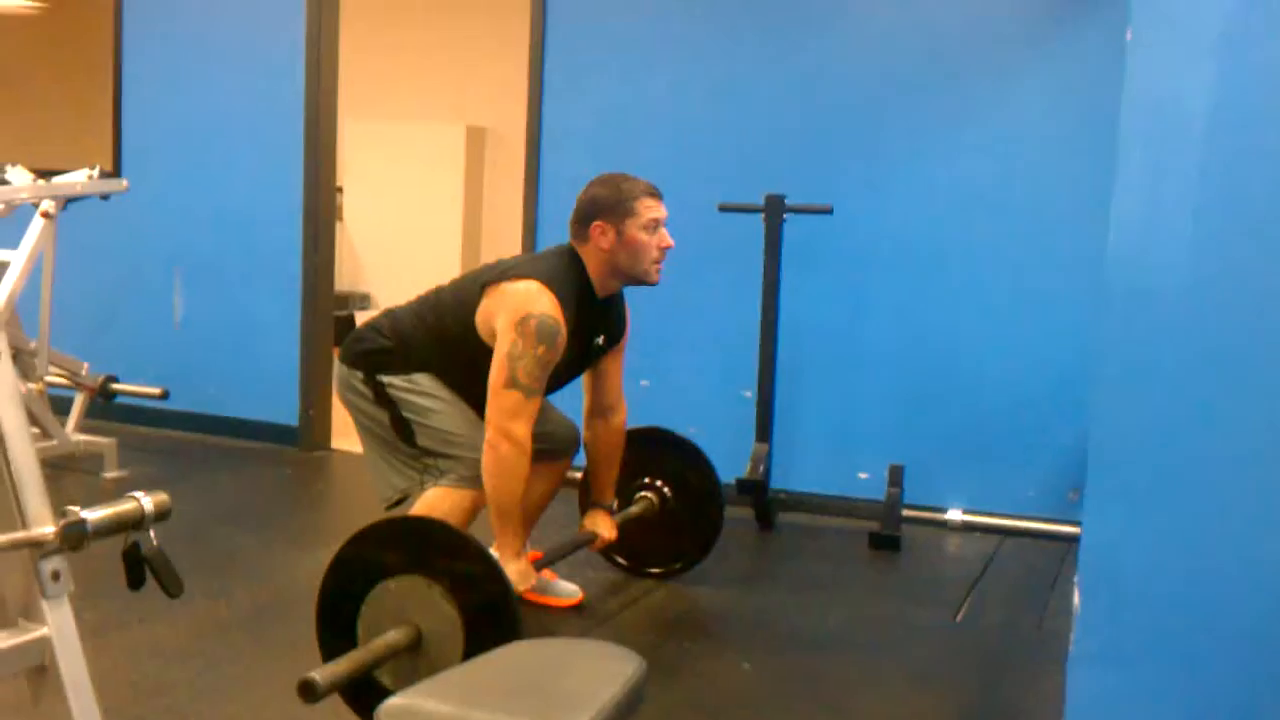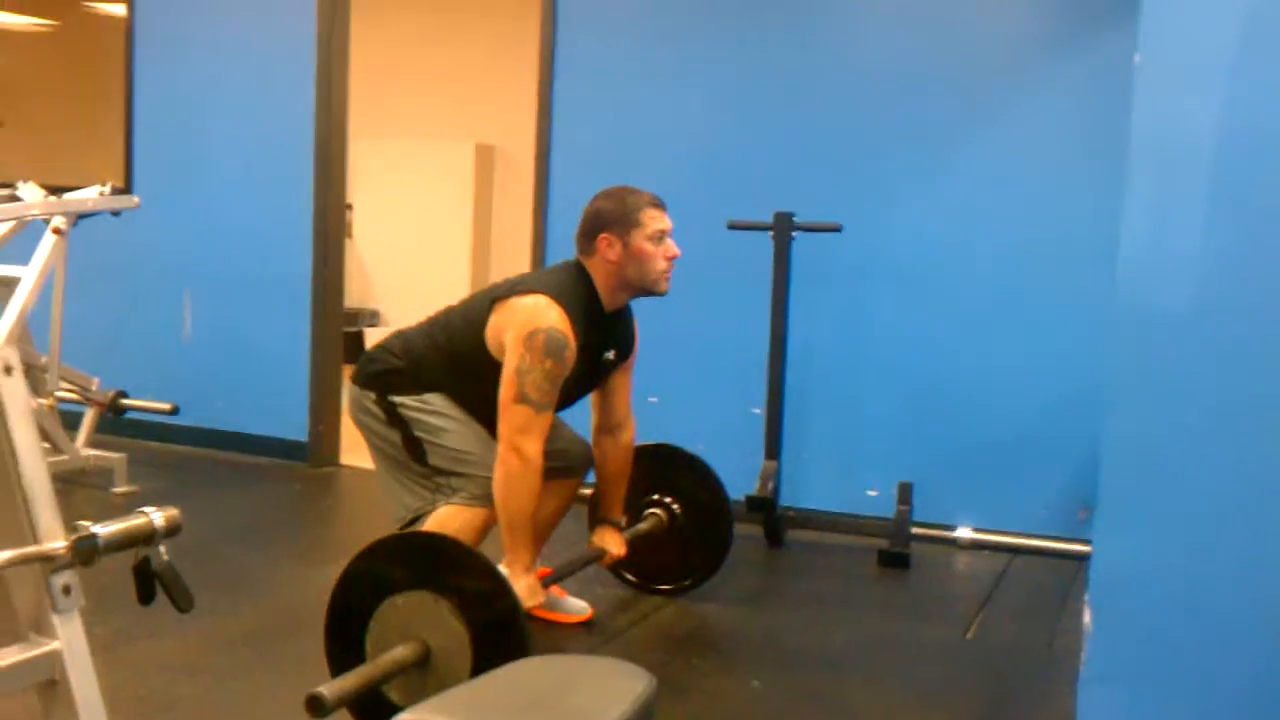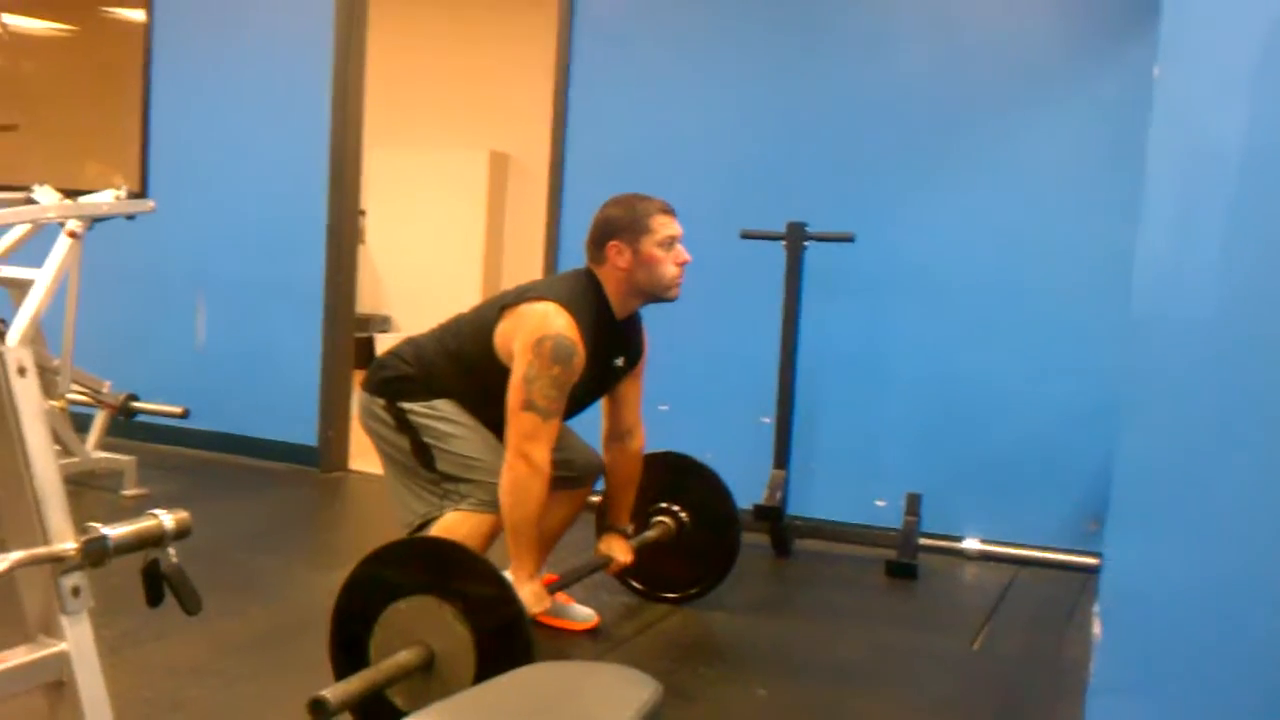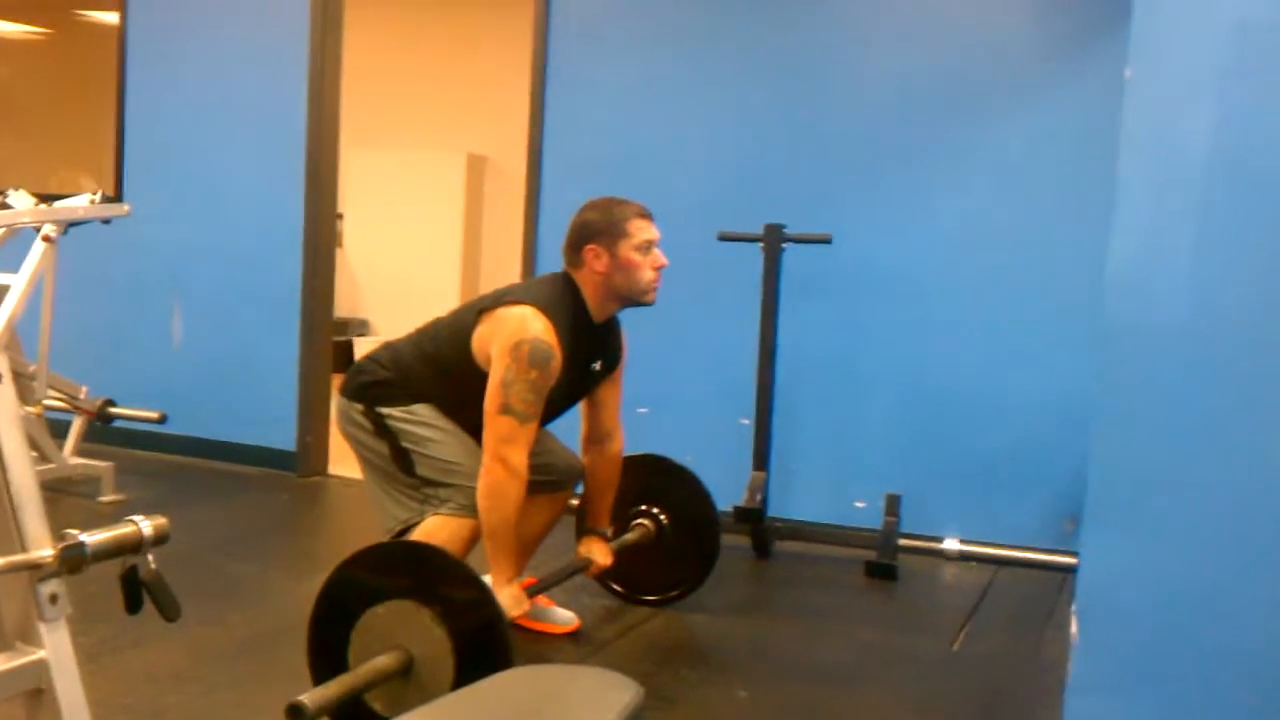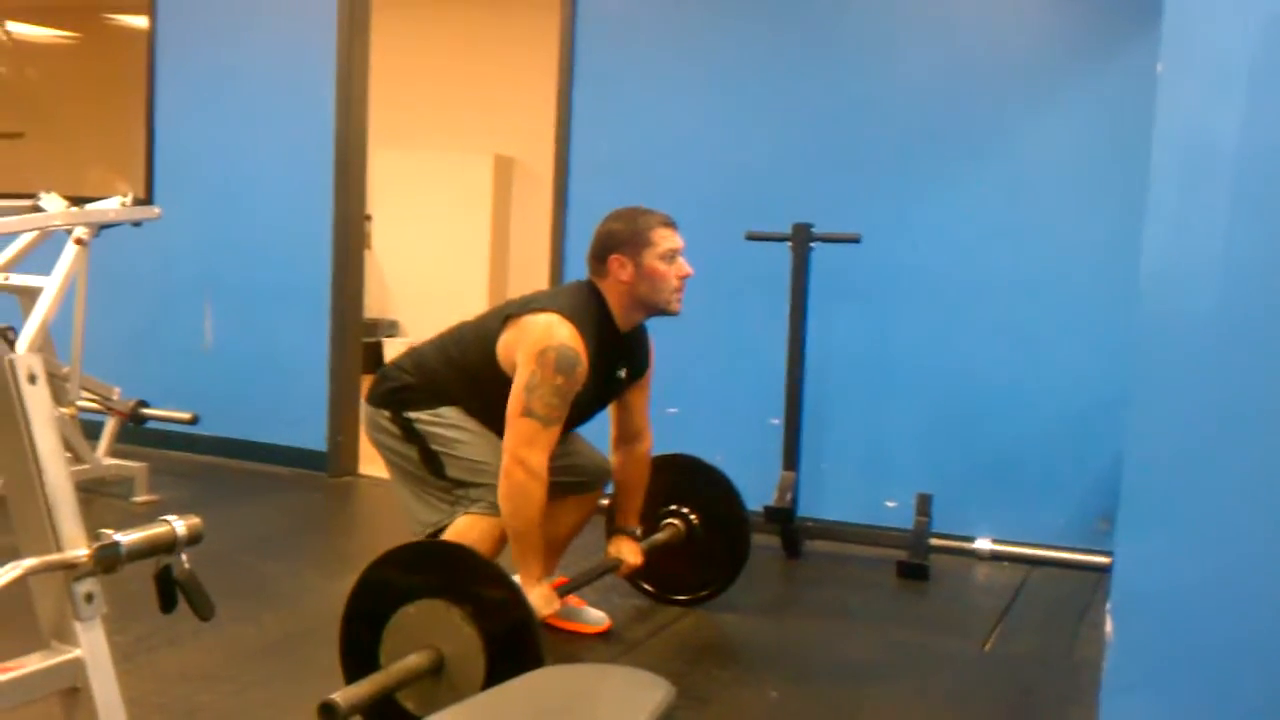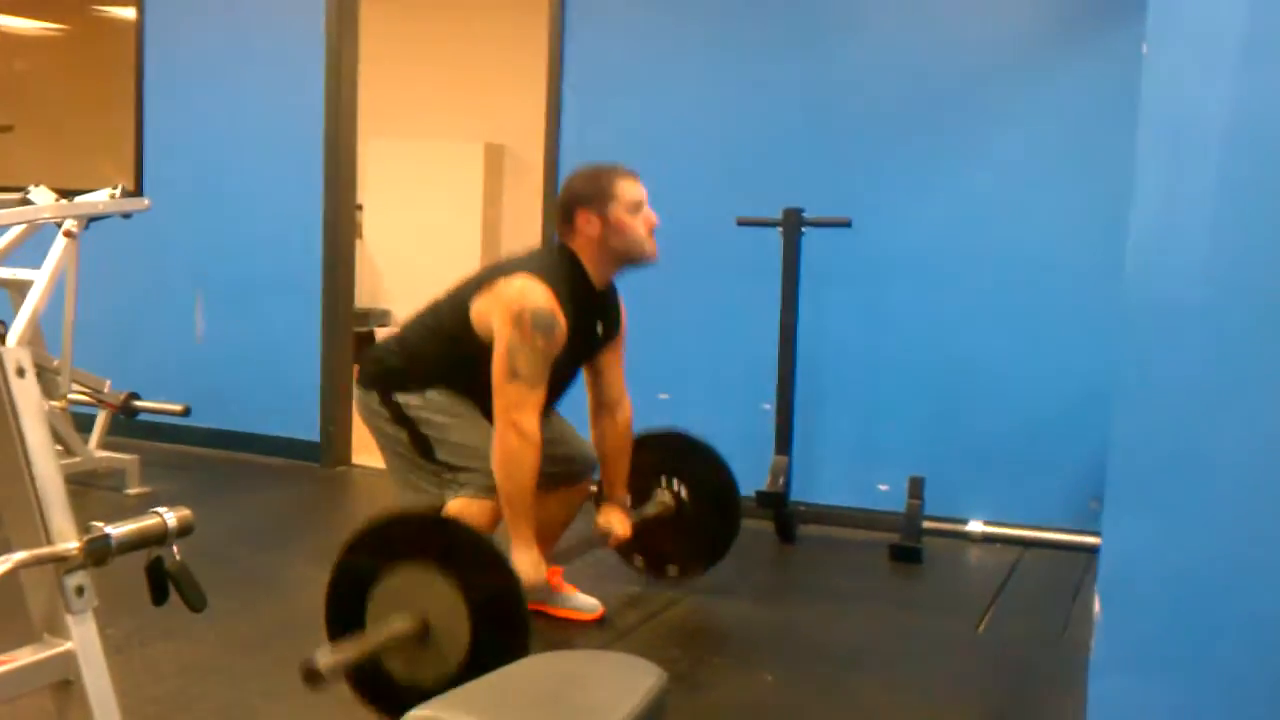
dt=0.3s
person 1, frame 1
left shoulder: (610, 308)
right shoulder: (539, 306)
left elbow: (607, 412)
right elbow: (504, 437)
left wrist: (602, 505)
right wrist: (509, 555)
left hip: (451, 370)
right hip: (384, 367)
left knee: (559, 440)
right knee: (466, 469)
left ankle: (510, 567)
person 1, frame 2
left shoulder: (619, 323)
right shoulder: (547, 321)
left elbow: (615, 429)
right elbow: (518, 453)
left wrist: (611, 522)
right wrist: (519, 570)
left hip: (464, 390)
right hip: (397, 386)
left knee: (572, 458)
right knee: (481, 486)
left ankle: (515, 584)
person 1, frame 3
left shoulder: (628, 331)
right shoulder: (556, 328)
left elbow: (625, 436)
right elbow: (525, 459)
left wrist: (617, 529)
right wrist: (523, 576)
left hip: (473, 398)
right hip: (408, 394)
left knee: (580, 468)
right knee: (488, 493)
left ankle: (525, 590)
person 1, frame 4
left shoulder: (607, 335)
right shoulder: (534, 332)
left elbow: (604, 440)
right elbow: (502, 465)
left wrist: (597, 532)
right wrist: (503, 581)
left hip: (452, 402)
right hip: (385, 399)
left knee: (561, 473)
right knee: (467, 498)
left ankle: (510, 594)
person 1, frame 5
left shoulder: (633, 342)
right shoulder: (559, 340)
left elbow: (633, 441)
right elbow: (521, 466)
left wrist: (626, 531)
right wrist: (530, 580)
left hip: (477, 407)
right hip: (413, 405)
left knee: (589, 473)
right knee: (495, 501)
left ankle: (539, 597)
person 1, frame 6
left shoulder: (604, 304)
right shoulder: (535, 302)
left elbow: (613, 406)
right elbow: (515, 431)
left wrist: (615, 503)
right wrist: (519, 546)
left hip: (470, 383)
right hip: (407, 389)
left knee: (573, 466)
right knee: (484, 489)
left ankle: (533, 582)
